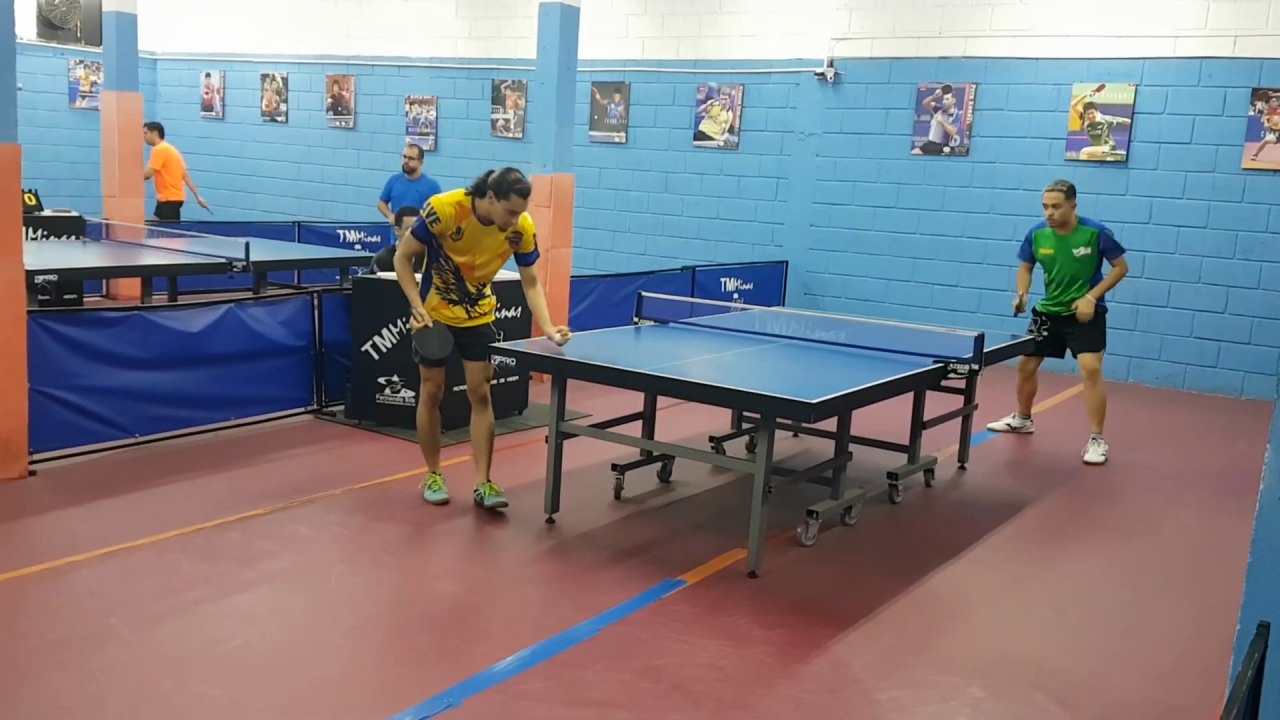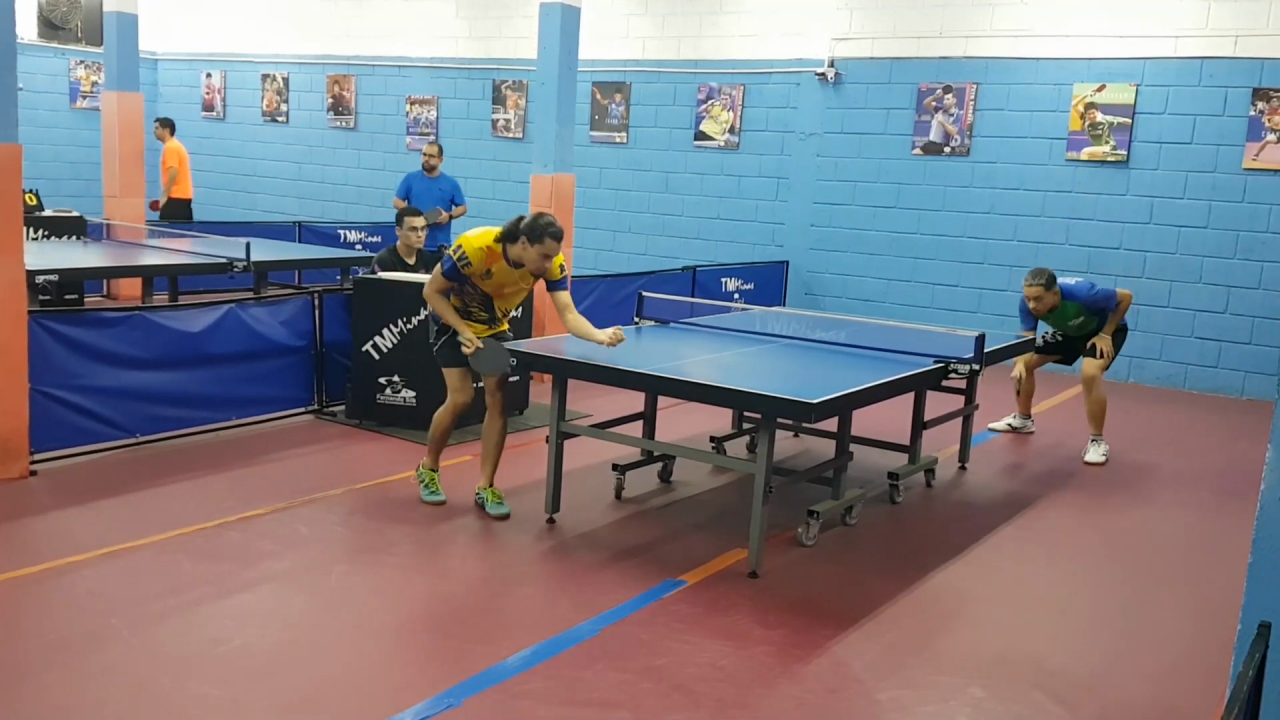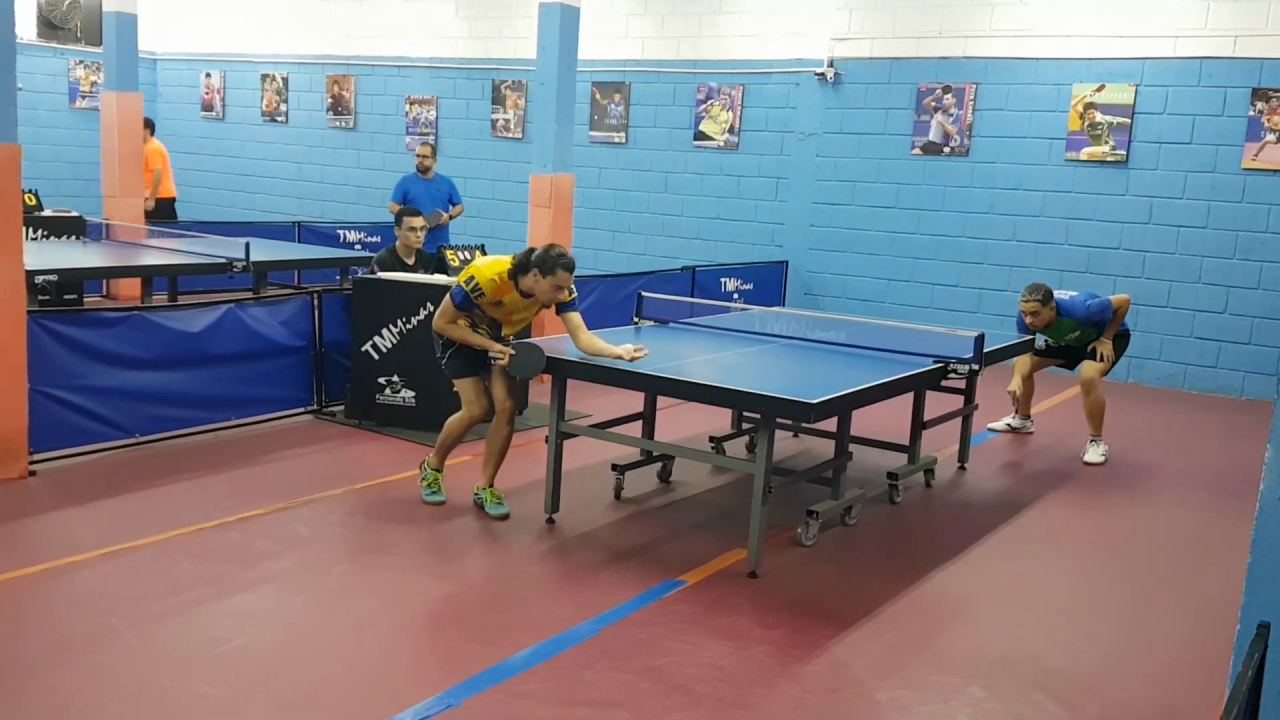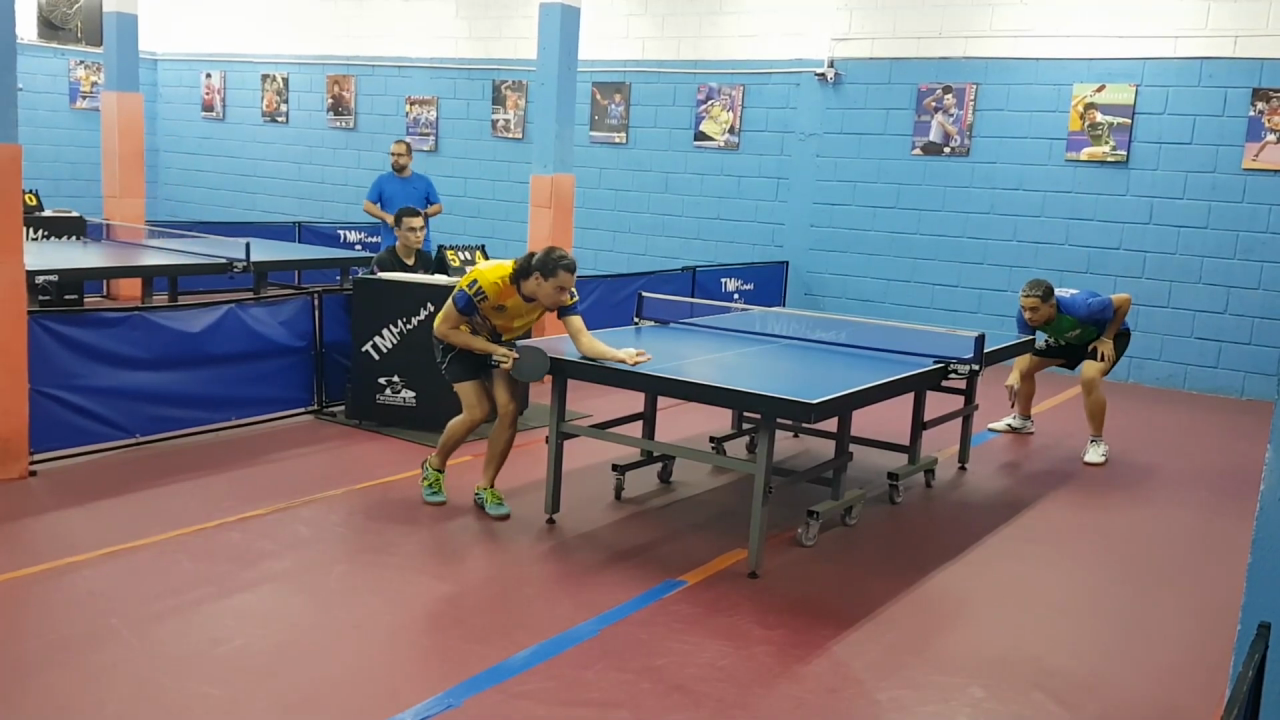
dt=0.4s
person 1, frame 1
left shoulder: (522, 228)
right shoulder: (443, 208)
left elbow: (531, 284)
right elbow: (402, 258)
left wrist: (548, 326)
right wrist: (418, 307)
left hip: (480, 317)
right hip: (435, 315)
left knee: (481, 394)
right knee: (432, 394)
left ankle: (483, 483)
right ankle: (433, 475)
person 1, frame 2
left shoulder: (551, 262)
right shoulder: (474, 247)
left elbow: (568, 315)
right elbow: (431, 291)
left wrist: (600, 336)
right wrist: (463, 331)
left hip: (494, 327)
right hip: (453, 322)
left knee: (497, 399)
right knee: (460, 398)
left ankle: (486, 486)
right ankle: (428, 468)
person 1, frame 3
left shoulder: (561, 288)
right shoulder: (484, 277)
left elbow: (581, 336)
right elbow: (442, 322)
left wrist: (616, 351)
right wrist: (488, 345)
left hip: (498, 339)
right hip: (457, 335)
left knee: (505, 407)
right knee: (475, 409)
left ankle: (485, 487)
right ankle: (431, 467)
person 1, frame 4
left shoulder: (562, 291)
right shoulder: (487, 281)
left elbow: (583, 339)
right elbow: (443, 329)
left wrist: (619, 355)
right wrist: (493, 350)
left hip: (499, 344)
right hip: (458, 341)
left knee: (509, 410)
right knee: (477, 412)
left ankle: (486, 488)
right ankle: (433, 467)
person 2, frame 1
left shoulder: (1096, 232)
right shoulder: (1036, 234)
left elbow: (1121, 266)
right elbow: (1025, 267)
left wrist: (1092, 296)
right wrist: (1020, 294)
left hip: (1086, 313)
right hip: (1048, 312)
left knee: (1091, 369)
right knee: (1026, 366)
left ankle: (1097, 440)
right ankle: (1022, 419)
person 2, frame 2
left shoulder: (1083, 295)
right shoulder: (1028, 305)
left elbow: (1126, 297)
left wrist: (1106, 334)
right wrist: (1020, 365)
left hip: (1106, 330)
right hip: (1069, 332)
left knee: (1090, 373)
right knee: (1024, 365)
left ankle: (1097, 441)
right ankle: (1023, 420)
person 2, frame 3
left shoulder: (1079, 311)
right shoulder: (1026, 317)
left elbow: (1124, 300)
right elbow: (1025, 354)
left wrist: (1106, 339)
right wrist: (1017, 379)
left hip: (1109, 335)
right hip: (1069, 338)
left knee: (1089, 376)
right knee: (1021, 367)
left ankle: (1096, 442)
right ankle: (1022, 420)
person 2, frame 4
left shoulder: (1079, 309)
right shoulder: (1026, 314)
left elbow: (1125, 300)
left wrist: (1107, 338)
right wrist: (1015, 374)
left hip: (1109, 334)
right hip: (1069, 337)
left knee: (1090, 377)
right knee: (1024, 368)
left ankle: (1097, 442)
right ankle: (1023, 420)
